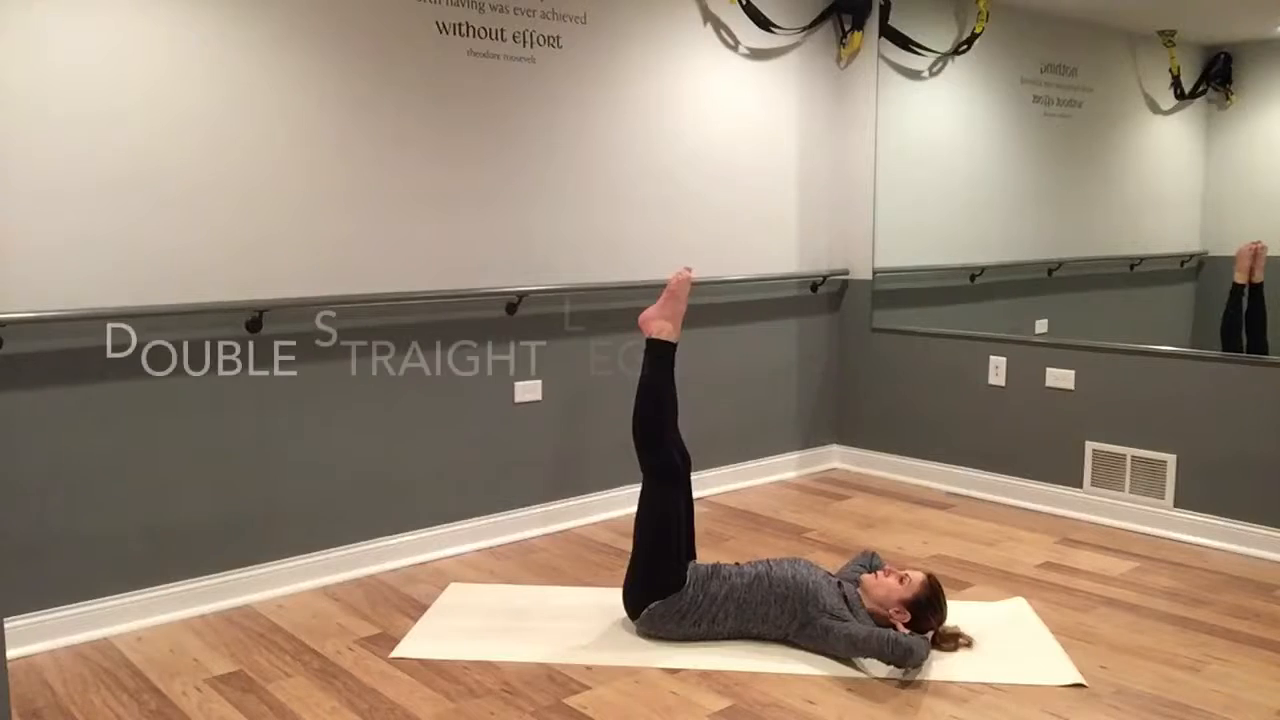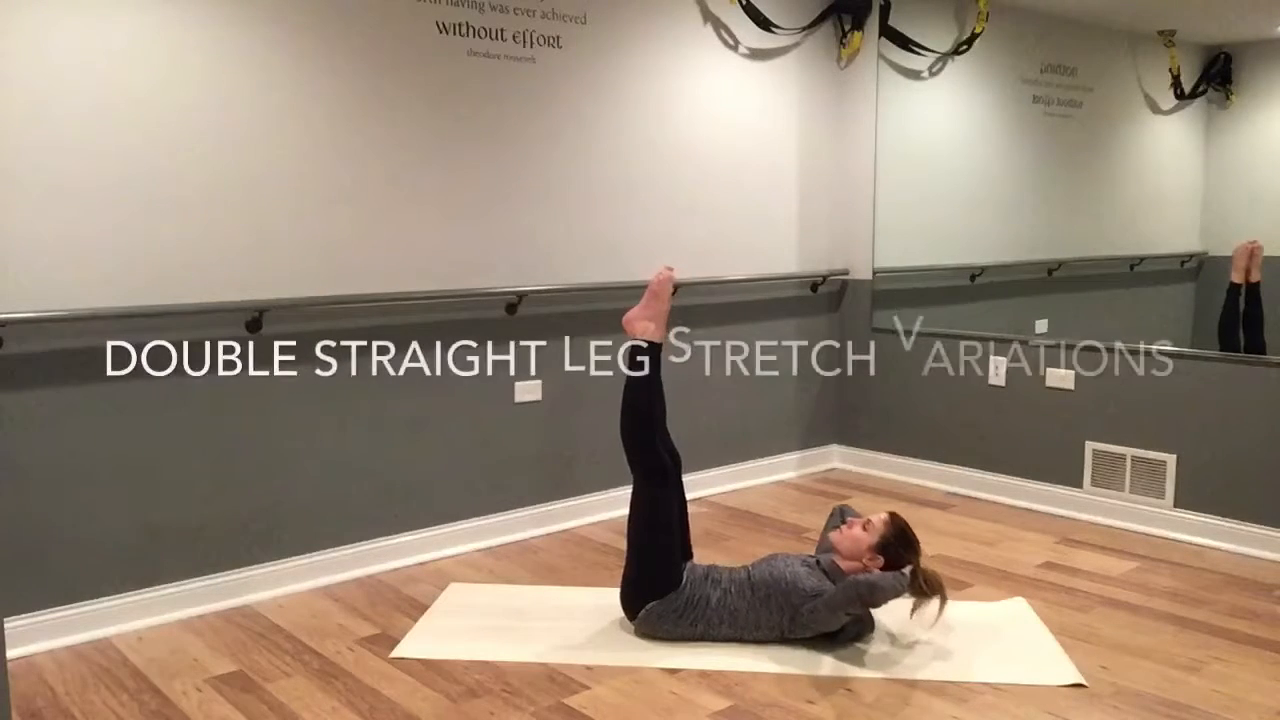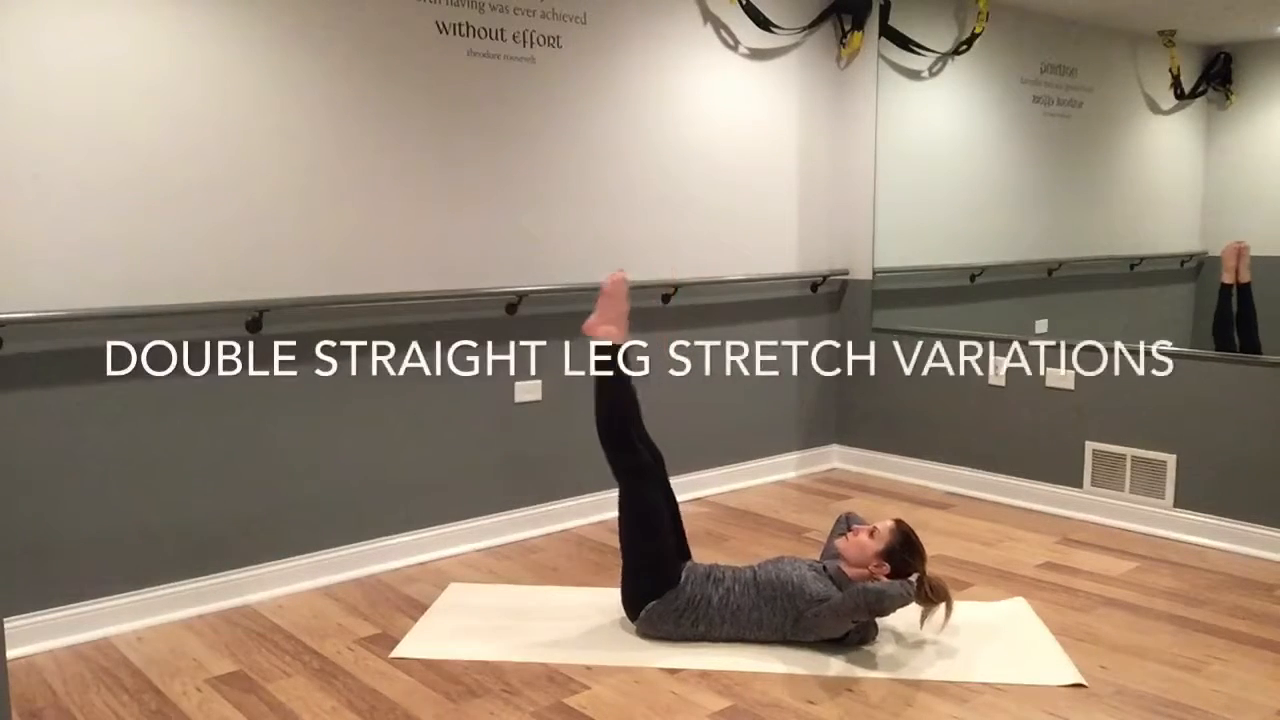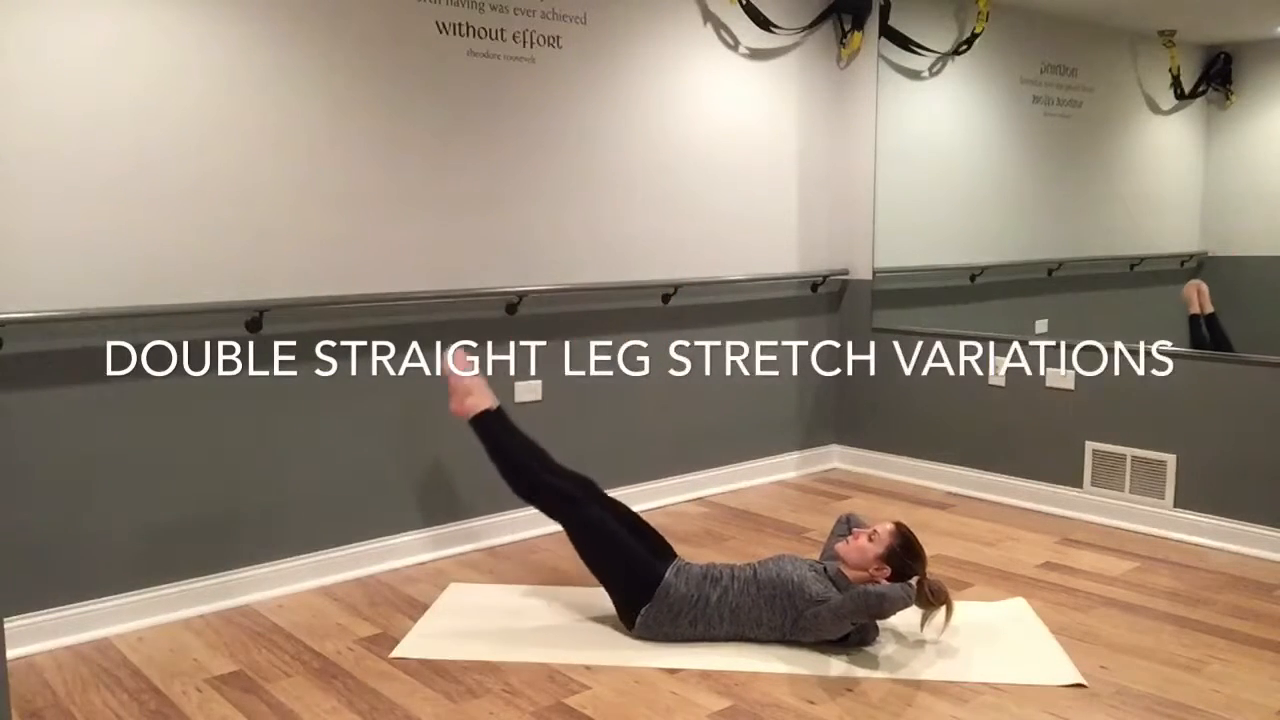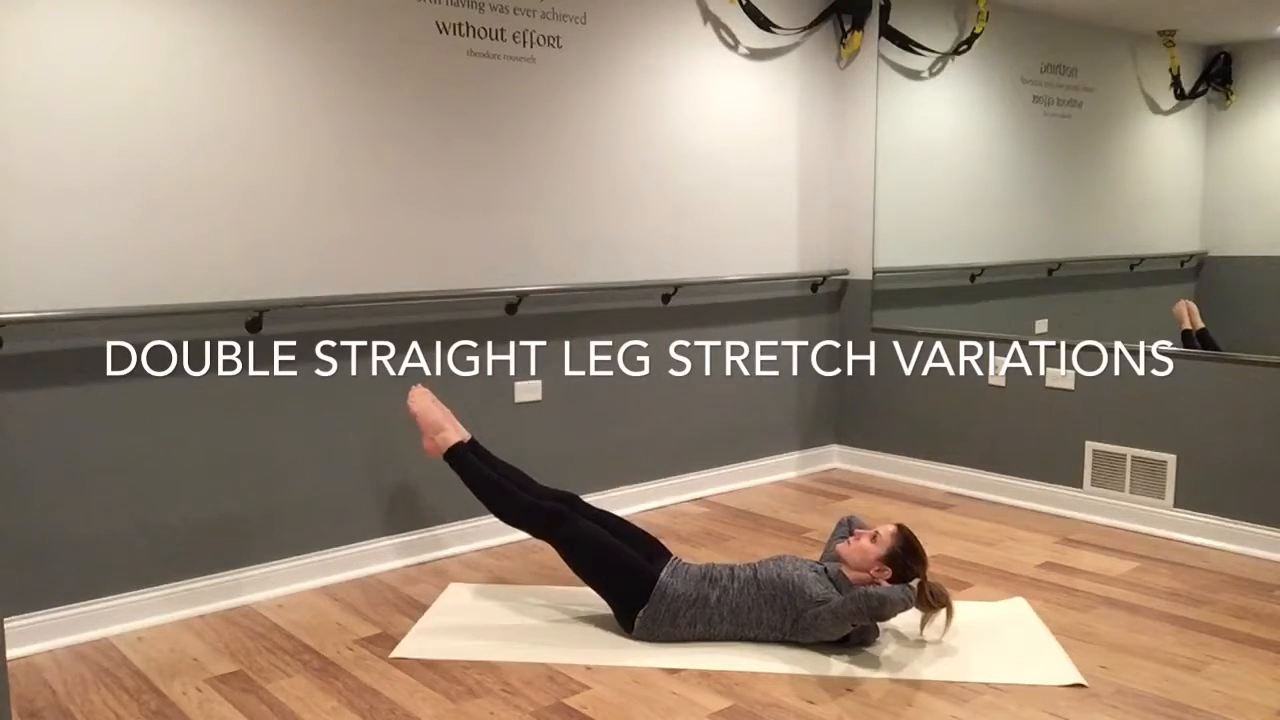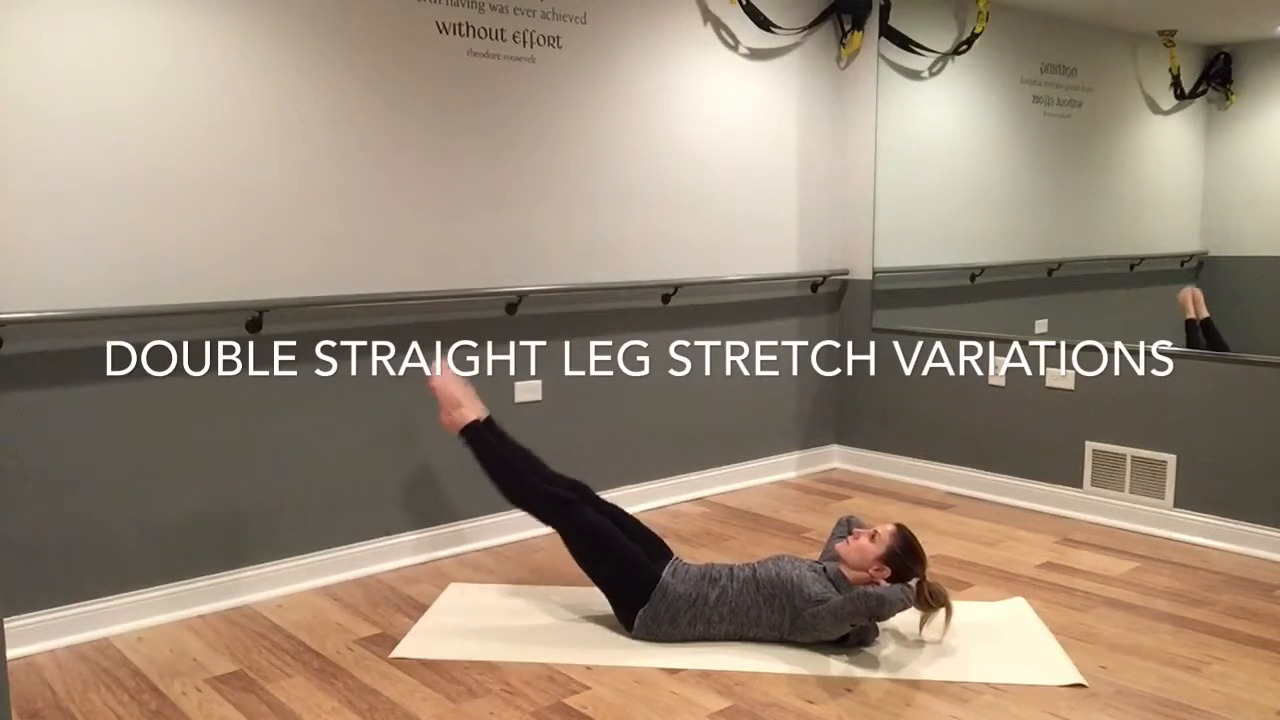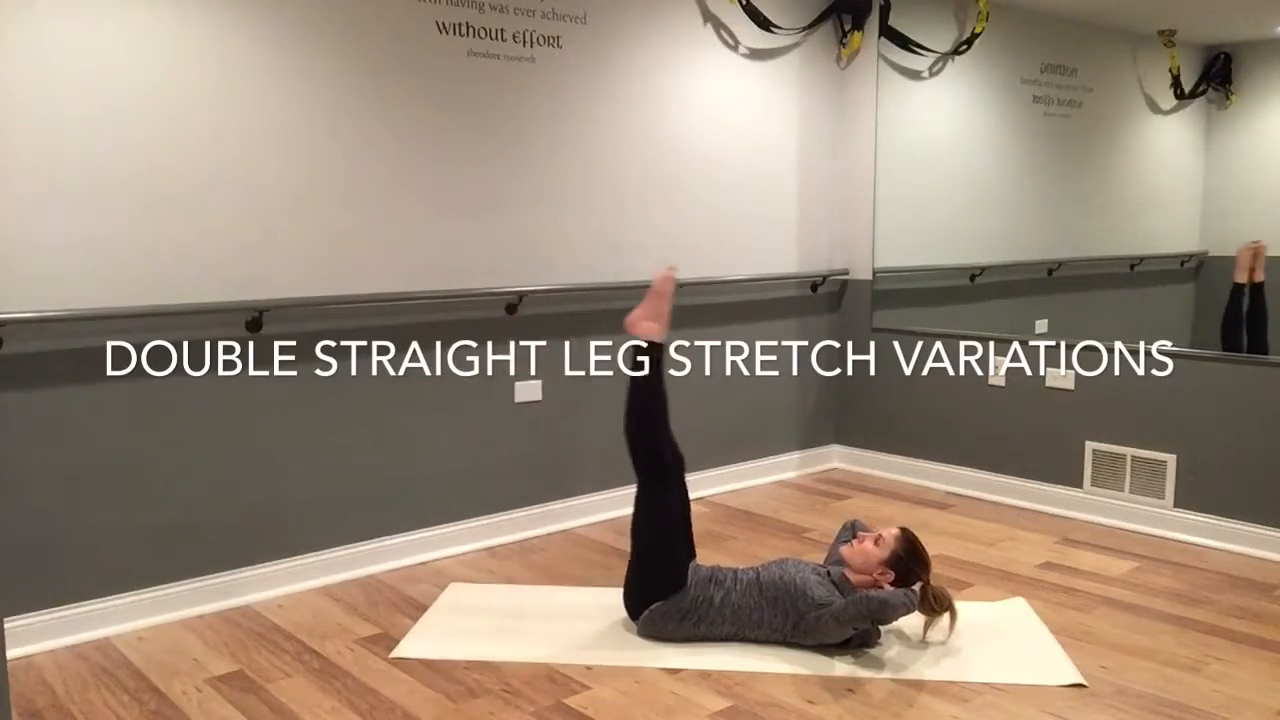
dt=0.7s
person 1, frame 1
left shoulder: (843, 626)
right shoulder: (846, 592)
left elbow: (906, 651)
right elbow: (869, 554)
left wrist: (921, 636)
left hip: (662, 604)
right hip: (688, 588)
left knee: (664, 469)
left ankle: (663, 336)
person 1, frame 2
left shoulder: (830, 605)
right shoulder: (828, 569)
left elbow: (868, 587)
right elbow: (841, 511)
left wrist: (904, 578)
left hip: (660, 604)
right hip: (683, 590)
left knee: (655, 470)
left ankle: (647, 338)
person 1, frame 3
left shoulder: (834, 611)
right shoulder: (833, 574)
left elbow: (876, 595)
right elbow: (847, 518)
left wrist: (909, 585)
left hip: (662, 604)
right hip: (683, 586)
left knee: (637, 470)
right knee: (647, 464)
left ankle: (611, 341)
person 1, frame 4
left shoulder: (833, 613)
right shoulder: (832, 573)
left elbow: (879, 599)
right elbow: (847, 519)
left wrist: (913, 588)
right wrist: (896, 551)
left hip: (661, 606)
right hip: (681, 582)
left knee: (571, 504)
right knee: (586, 494)
left ankle: (481, 410)
right ankle: (484, 411)
person 1, frame 5
left shoulder: (832, 613)
right shoulder: (832, 575)
left elbow: (876, 601)
right elbow: (844, 520)
left wrist: (908, 591)
left hip: (660, 607)
right hip: (678, 579)
left knee: (554, 519)
right knee: (569, 505)
left ankle: (454, 446)
right ankle: (460, 444)
person 1, frame 6
left shoulder: (833, 613)
right shoulder: (833, 580)
left elbow: (876, 603)
right elbow: (845, 521)
left wrist: (909, 594)
left hip: (658, 608)
right hip: (676, 582)
left knee: (565, 508)
right knee: (578, 497)
left ankle: (469, 420)
right ankle: (475, 419)
person 1, frame 7
left shoulder: (835, 614)
right shoulder: (836, 577)
left elbow: (877, 604)
right elbow: (851, 526)
left wrist: (913, 595)
left hip: (662, 605)
right hip: (691, 586)
left knee: (660, 470)
left ankle: (649, 338)
